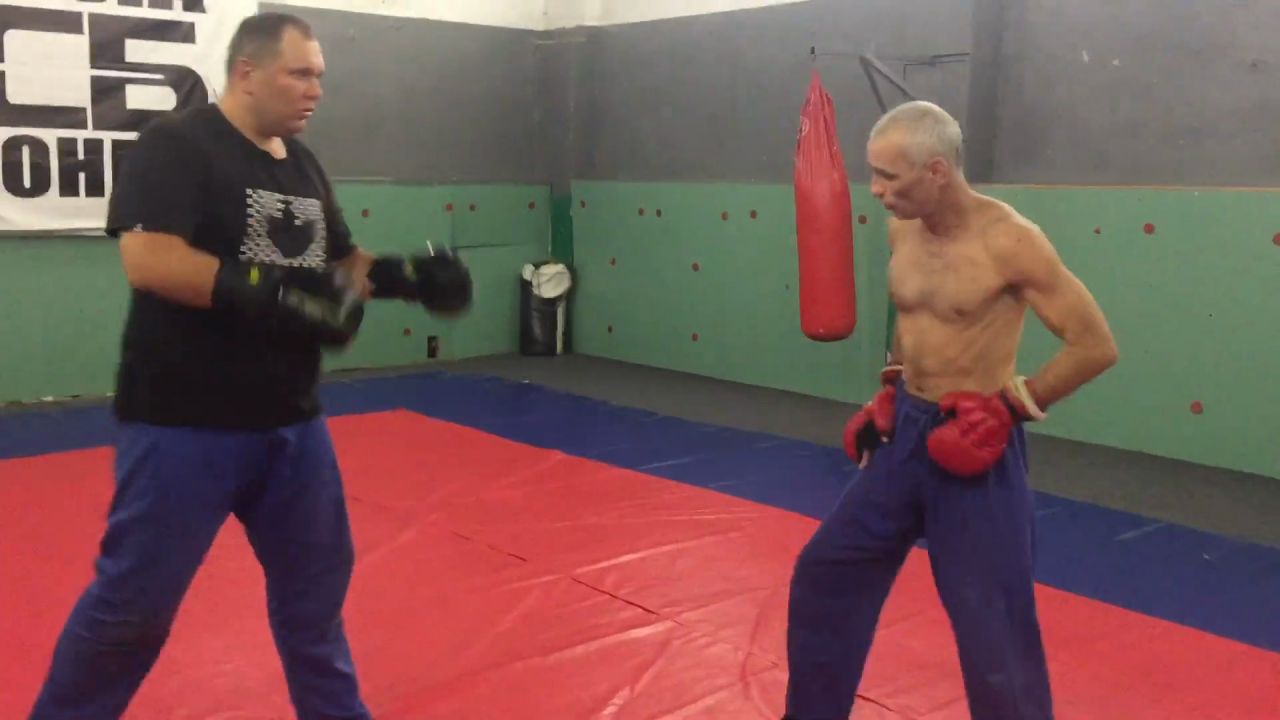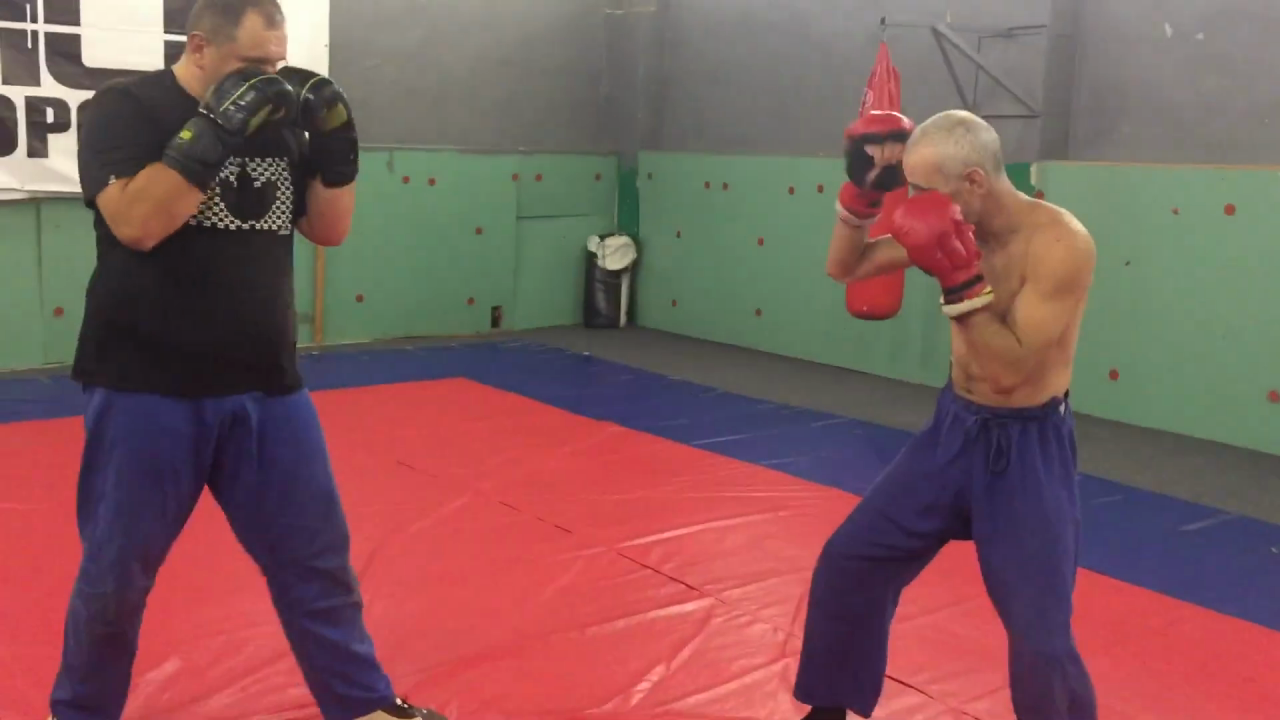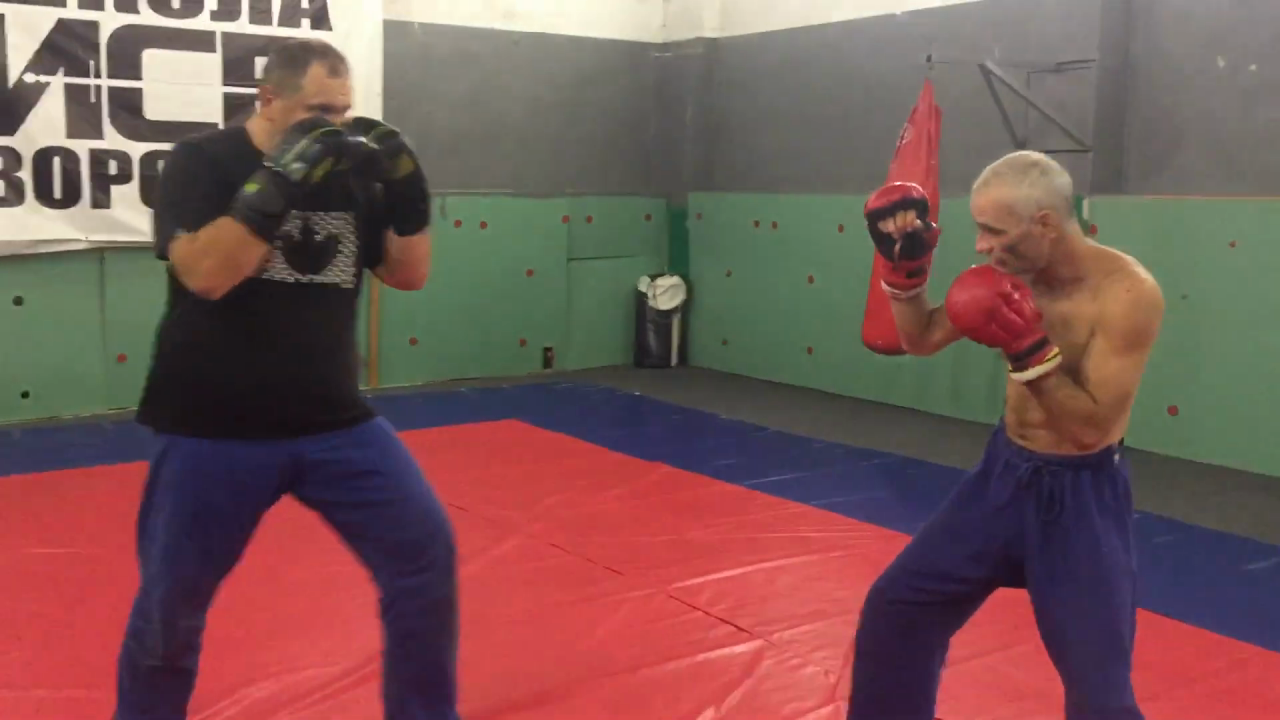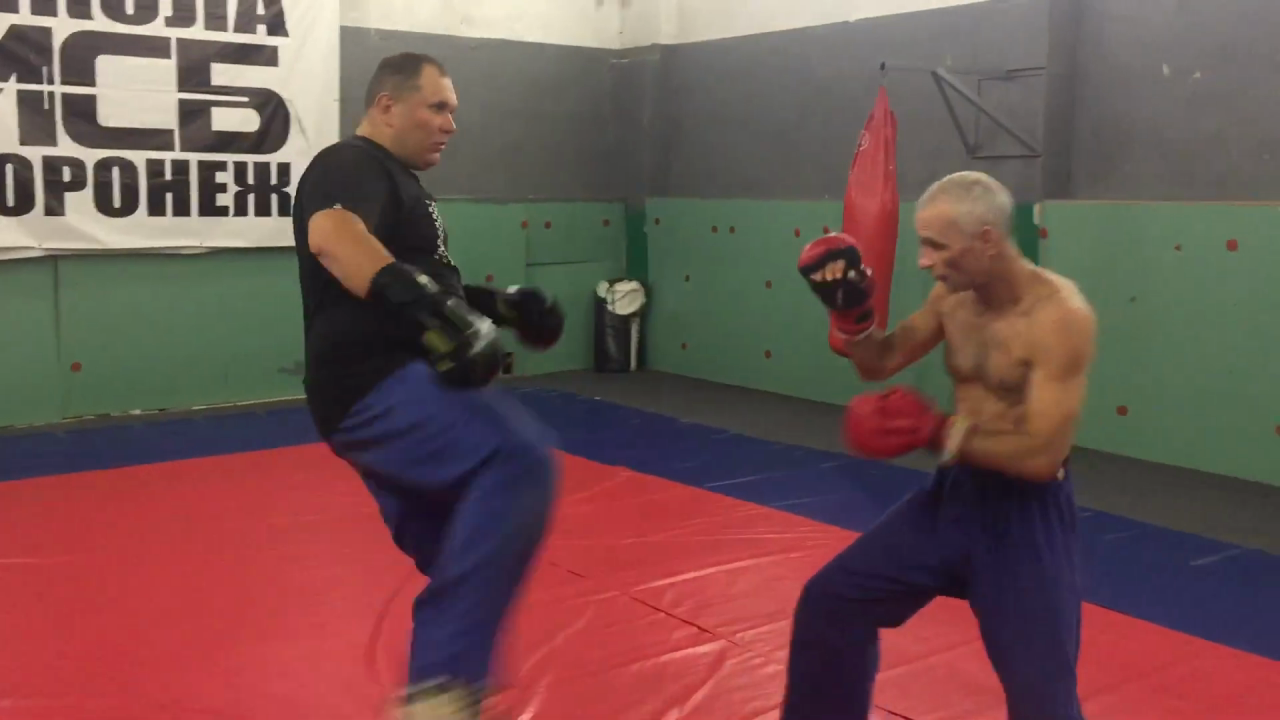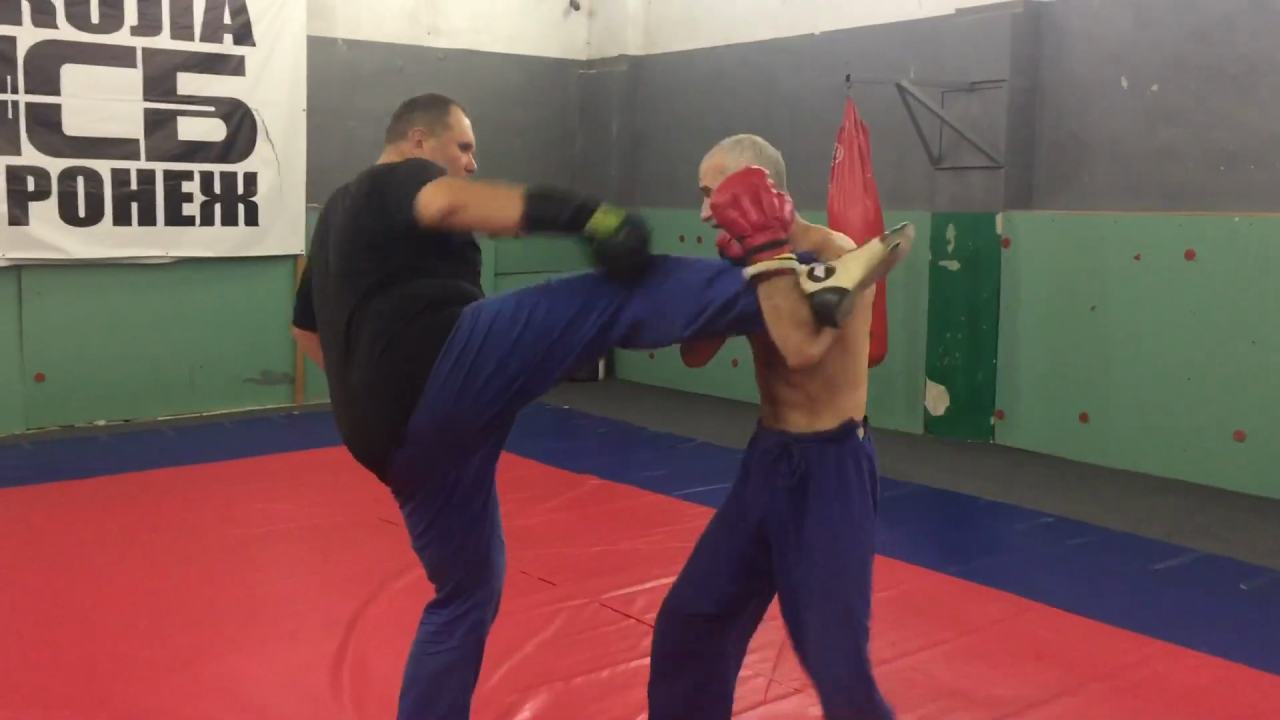
dt=0.5s
person 1, frame 1
left shoulder: (301, 162)
right shoulder: (173, 144)
left elbow: (338, 266)
right elbow: (146, 262)
left wrist: (407, 276)
right wrist: (276, 295)
left hip: (287, 419)
right hip: (182, 419)
left knee: (315, 572)
right knee: (136, 595)
person 1, frame 2
left shoulder: (273, 118)
right shoulder: (124, 109)
left elbow: (329, 229)
right elbow: (136, 222)
left wrist: (335, 140)
right wrist: (215, 132)
left hip: (265, 385)
right hip: (147, 386)
left knee: (314, 551)
right knee: (118, 565)
person 1, frame 3
left shoulder: (347, 171)
right shoulder: (199, 163)
left elbow: (408, 273)
right elbow: (204, 273)
left wrist: (408, 190)
right wrist: (279, 182)
left hip: (332, 421)
right hip: (213, 428)
left knee: (423, 548)
right knee: (173, 597)
person 1, frame 4
left shoulder: (396, 179)
right shoulder: (349, 165)
left elbow: (427, 290)
right elbow: (332, 237)
left wrist: (502, 306)
right wrist: (435, 313)
left hip: (407, 390)
right hip: (376, 386)
left knee: (462, 574)
right knee: (519, 462)
person 1, frame 5
left shoulder: (346, 212)
right shoulder: (397, 180)
left elbow: (312, 329)
right elbow: (457, 204)
right wrist: (586, 215)
left hip: (396, 427)
right hip: (442, 367)
left knee: (467, 593)
right knee: (618, 292)
person 2, frame 1
left shoulder: (1008, 240)
right shoulder: (902, 226)
left elbow: (1097, 346)
left wrist: (1012, 406)
right wrist: (889, 392)
left hip: (983, 444)
right hip: (910, 432)
left knee: (992, 630)
right knee: (824, 570)
person 2, frame 2
left shoulder: (1061, 243)
right shoulder: (952, 224)
left elbow: (1012, 373)
right elbow: (845, 267)
left wrist: (960, 280)
right wrist: (861, 194)
left hip: (1027, 446)
right hip: (953, 425)
left knee: (1040, 635)
right knee: (850, 561)
person 2, frame 3
left shoulder: (1128, 294)
right shoulder: (1008, 271)
left elbow: (1091, 429)
right elbow: (921, 339)
left wrist: (1028, 349)
right wrist: (906, 267)
left hip: (1079, 495)
right hip: (1003, 473)
right knee: (895, 606)
person 2, frame 4
left shoulder: (1061, 317)
right shoulder: (952, 293)
left elbow: (1040, 456)
right elbow: (879, 363)
left wrist: (934, 433)
right wrist: (852, 310)
left hip: (1028, 513)
right hip: (955, 494)
right knee: (831, 602)
person 2, frame 5
left shoulder: (833, 253)
right shoulder: (752, 258)
left elbow: (804, 349)
right elbow: (696, 355)
left wrist: (766, 253)
left hip: (830, 468)
right hip: (767, 460)
left knee: (833, 660)
right knee: (691, 616)
